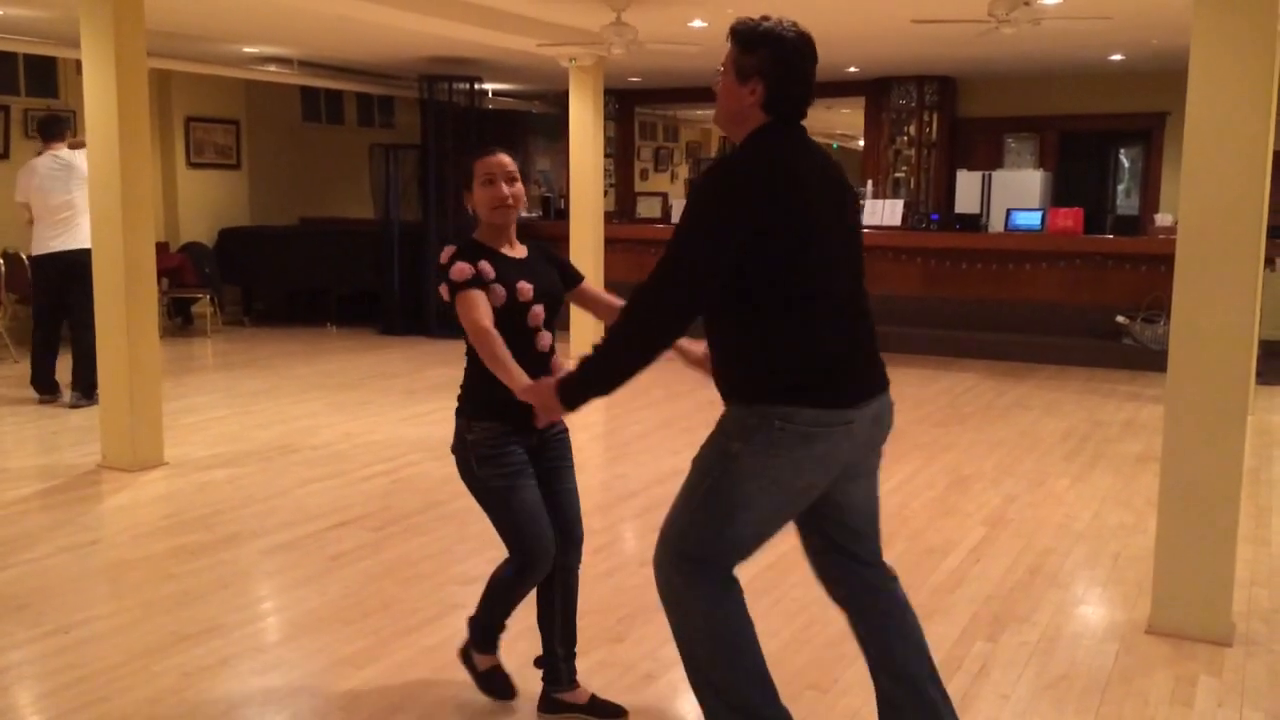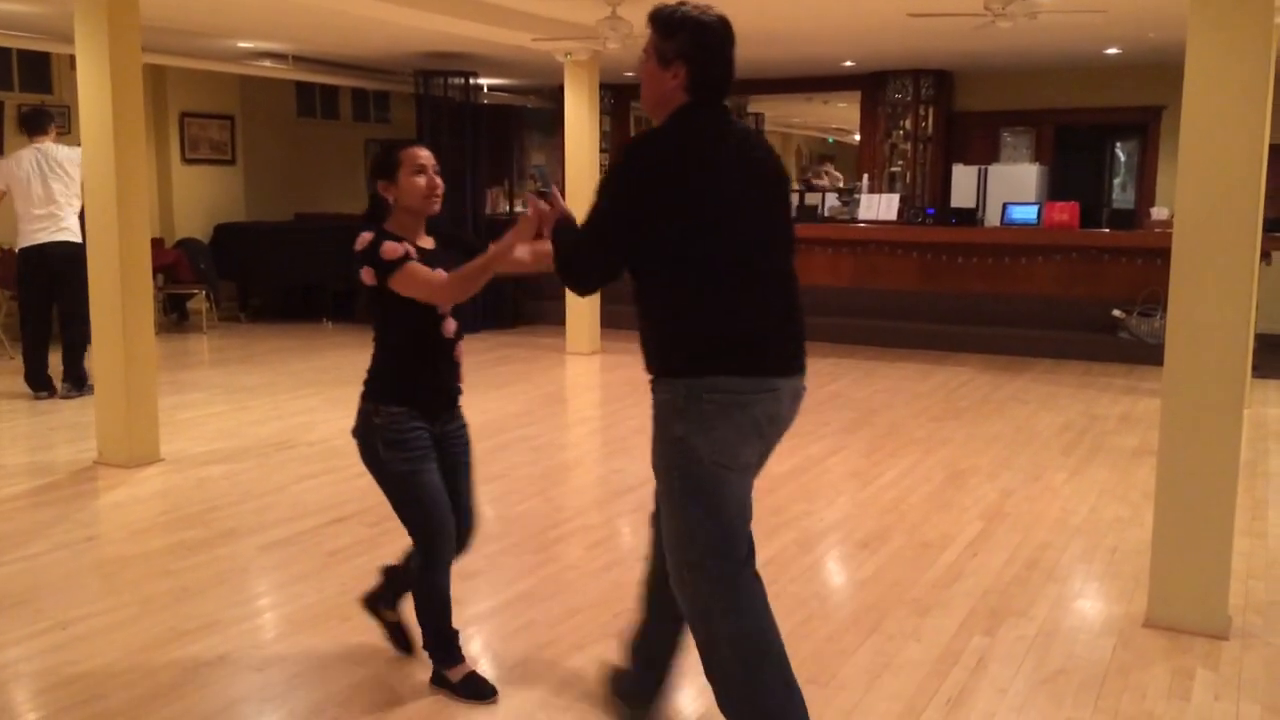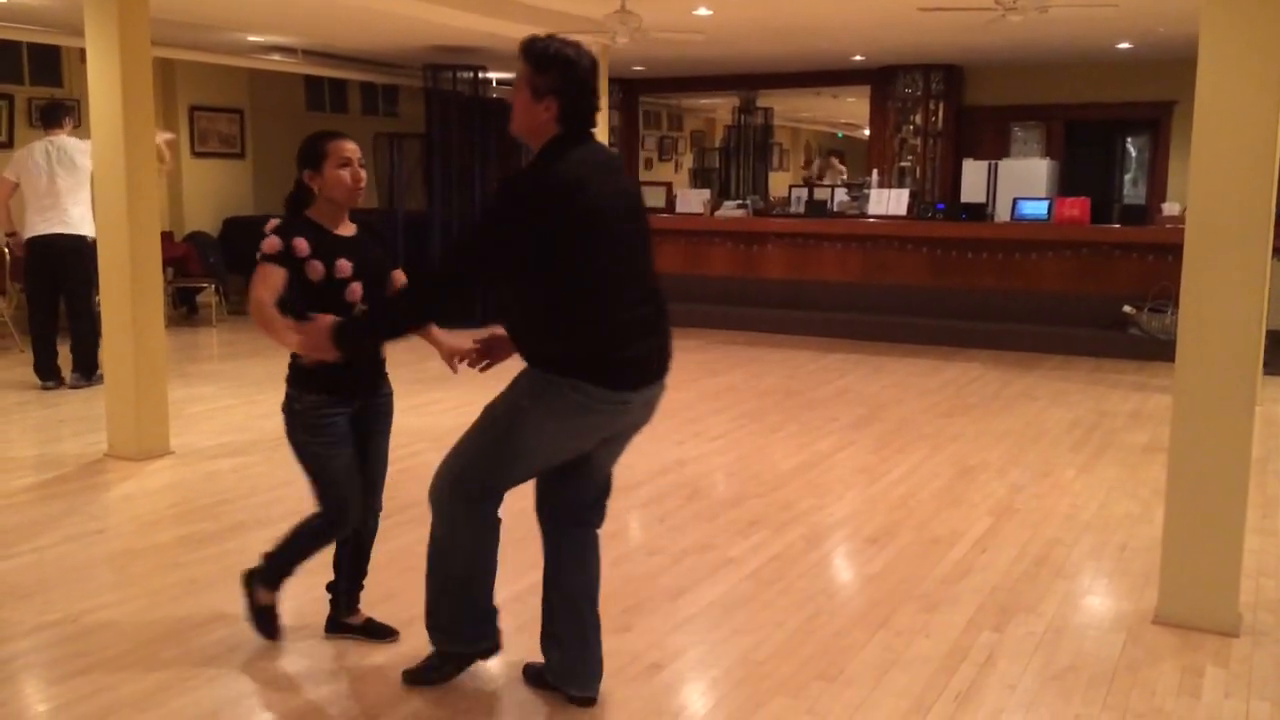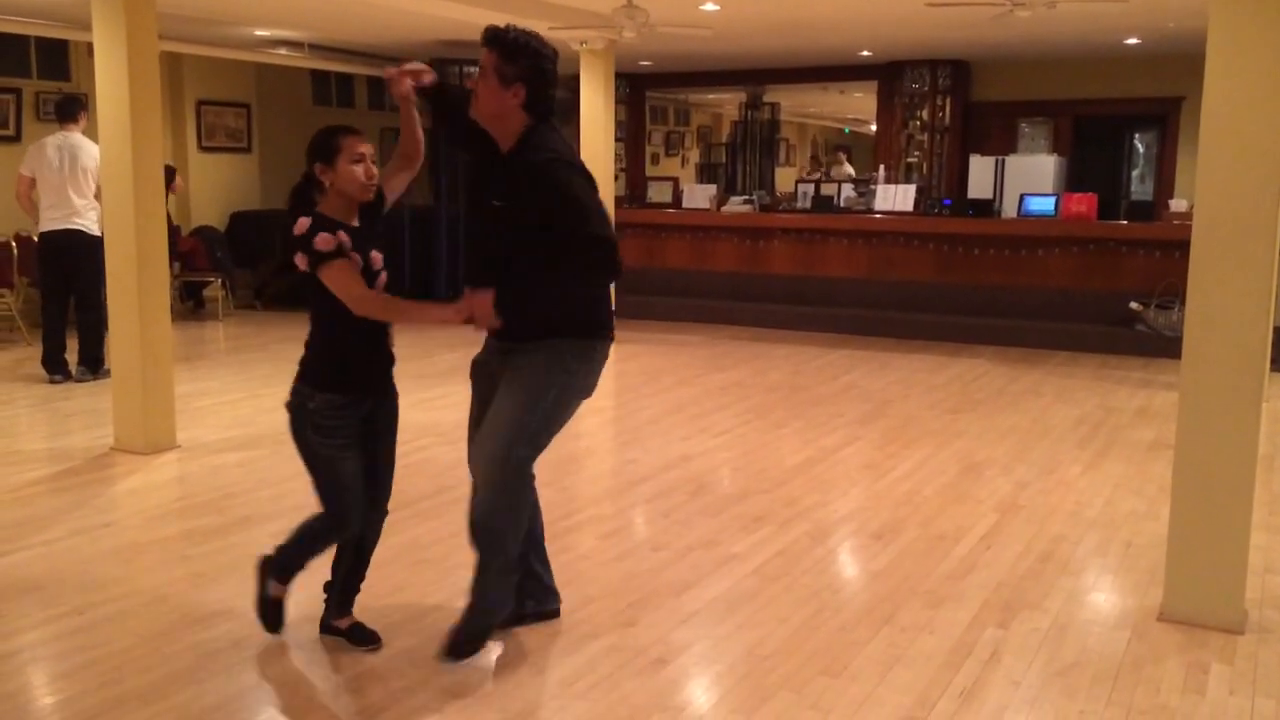
dt=0.5s
person 1, frame 1
left shoulder: (738, 179)
right shoulder: (822, 172)
left elbow: (667, 304)
left wrist: (570, 389)
left hip: (786, 417)
right hip: (861, 404)
left knee: (689, 564)
right knee: (859, 572)
person 1, frame 2
left shoulder: (651, 157)
right shoulder: (757, 153)
left elbow: (586, 271)
left wrist: (563, 228)
left hip: (708, 385)
right hip: (777, 376)
left knee: (712, 567)
right knee: (683, 529)
person 1, frame 3
left shoulder: (541, 187)
right shoulder: (606, 171)
left wrist: (347, 335)
right wrist: (518, 336)
left hip: (576, 383)
right hip: (637, 379)
left knee: (461, 491)
right knee: (571, 515)
left ankle: (462, 639)
right ankle: (573, 667)
person 1, frame 4
left shoulder: (550, 169)
right shoulder: (502, 150)
left elbow: (602, 262)
left wrist: (507, 304)
right wrist: (430, 93)
left hip: (561, 344)
right hip: (514, 340)
left knee: (498, 467)
right knee: (498, 466)
left ankle: (488, 604)
right ankle: (532, 594)
person 2, frame 1
left shoulder: (544, 261)
right shoulder: (465, 260)
left elbow: (611, 310)
right elbow: (481, 331)
right wrist: (520, 383)
left hip: (545, 428)
right hip: (489, 431)
left knee: (567, 548)
right knee: (535, 552)
right ankle: (481, 642)
person 2, frame 2
left shoulder: (451, 246)
right shoulder: (378, 246)
left elbow: (530, 260)
right elbow: (441, 294)
right wrist: (511, 243)
left hip: (445, 412)
right hip: (393, 417)
left knee: (457, 532)
right knee: (437, 536)
left ankle: (386, 596)
right ankle: (446, 662)
person 2, frame 3
left shoulder: (369, 241)
right shoulder: (291, 235)
right elbow: (259, 306)
left wrist: (445, 343)
right wrist: (295, 339)
left hip: (373, 393)
right hip: (318, 399)
left knee: (365, 507)
right knee: (340, 513)
left ankle: (345, 609)
right ankle: (265, 581)
person 2, frame 4
left shoulder: (366, 215)
right shoulder: (314, 231)
left elbow: (411, 158)
right elbow: (364, 303)
left wrist: (406, 101)
right wrist: (452, 311)
left hip: (377, 392)
right hip: (326, 400)
left knee: (372, 509)
right knee: (345, 513)
left ankle: (338, 611)
right ankle: (277, 574)
person 3, frame 1
left shoulder: (28, 171)
right shoulder: (85, 160)
left elbow: (30, 216)
left hip: (43, 254)
right hip: (82, 250)
left knee: (46, 324)
right knee: (84, 323)
left ankle: (46, 387)
right ankle: (83, 390)
person 3, frame 2
right shoulder: (73, 157)
left hip: (30, 248)
right hip: (68, 245)
left knee: (34, 320)
right knee: (74, 317)
left ankle: (40, 384)
right ankle: (73, 381)
person 3, frame 3
left shoulder: (24, 156)
right shoulder: (83, 149)
right wrist: (158, 138)
left hip: (36, 239)
right hip: (74, 237)
left knee: (42, 311)
right knee: (81, 307)
left ankle: (48, 373)
right ankle: (83, 371)
person 3, frame 4
left shoulder: (38, 150)
right shoulder: (93, 151)
left elbow: (22, 194)
right elbow: (104, 196)
left hip: (49, 235)
right hip: (85, 233)
left knee: (53, 304)
right knee: (90, 303)
left ankle: (55, 367)
right ankle: (89, 365)
